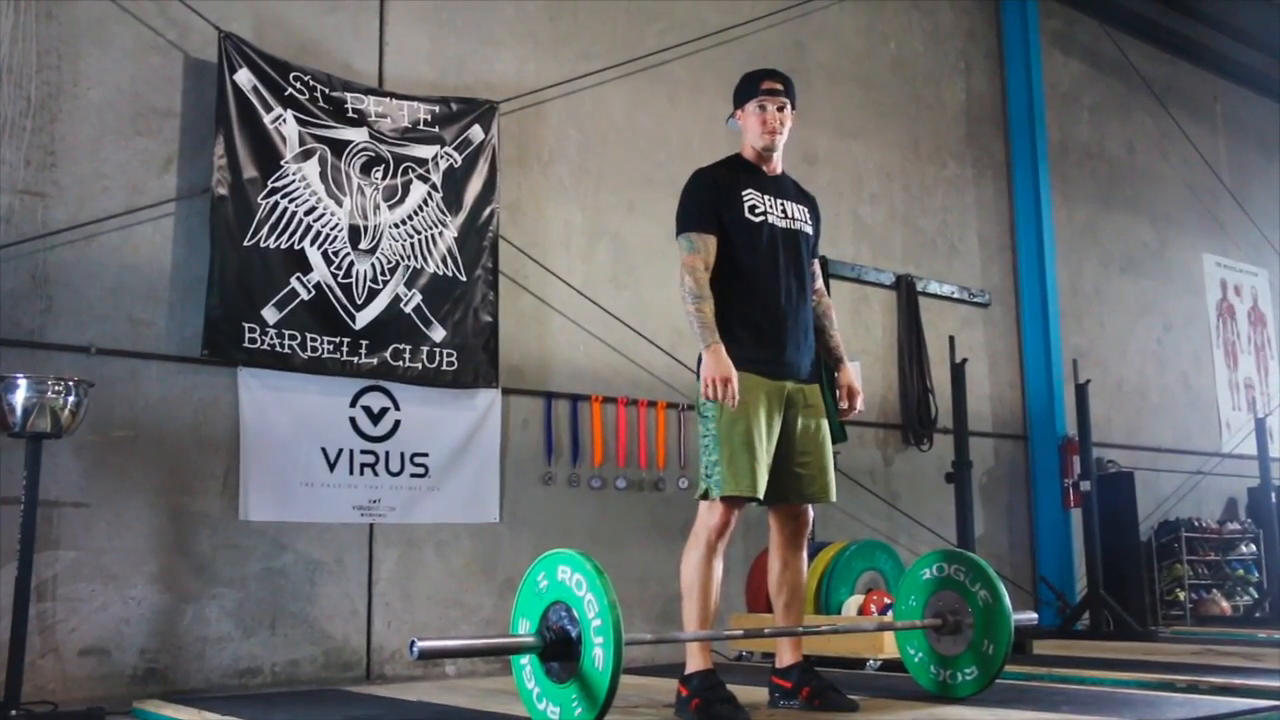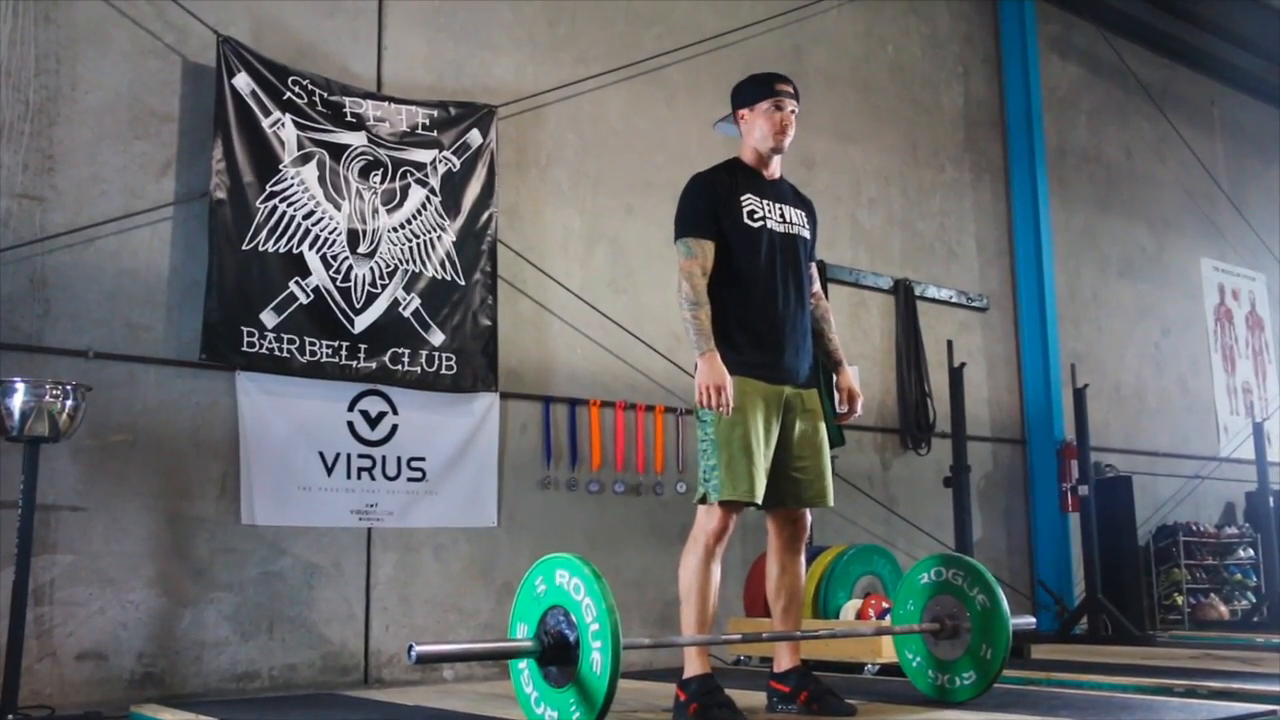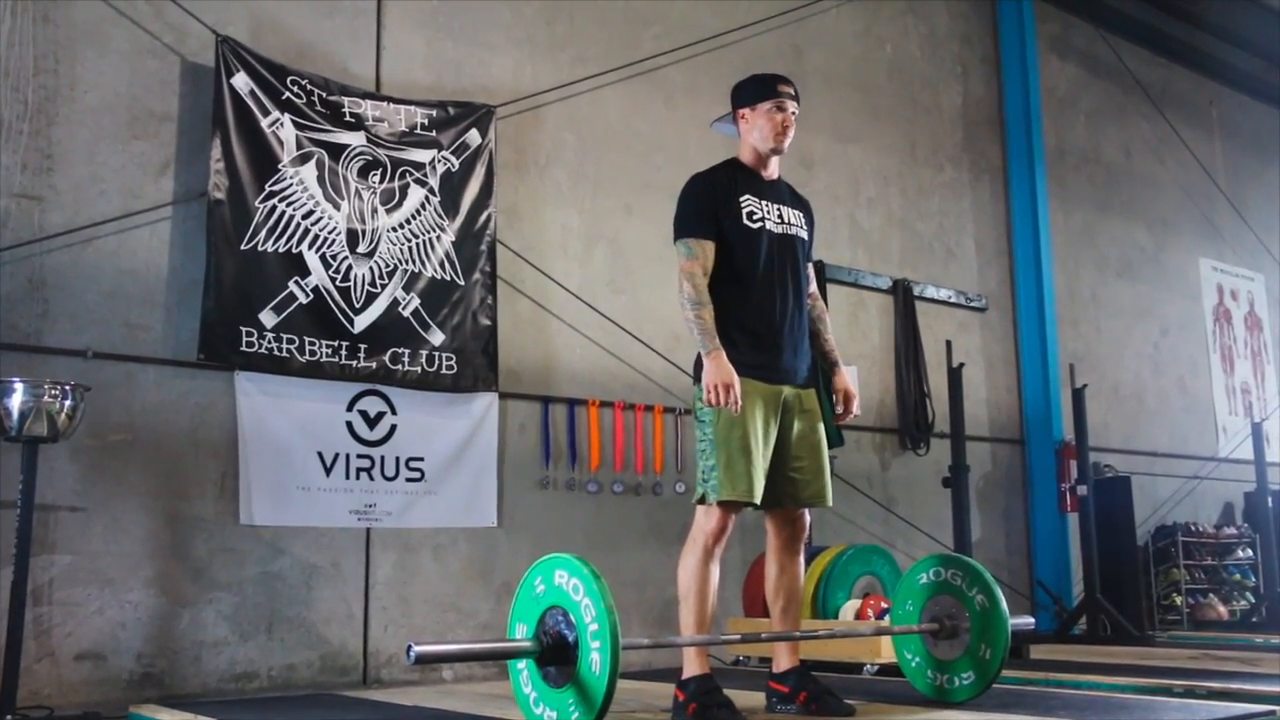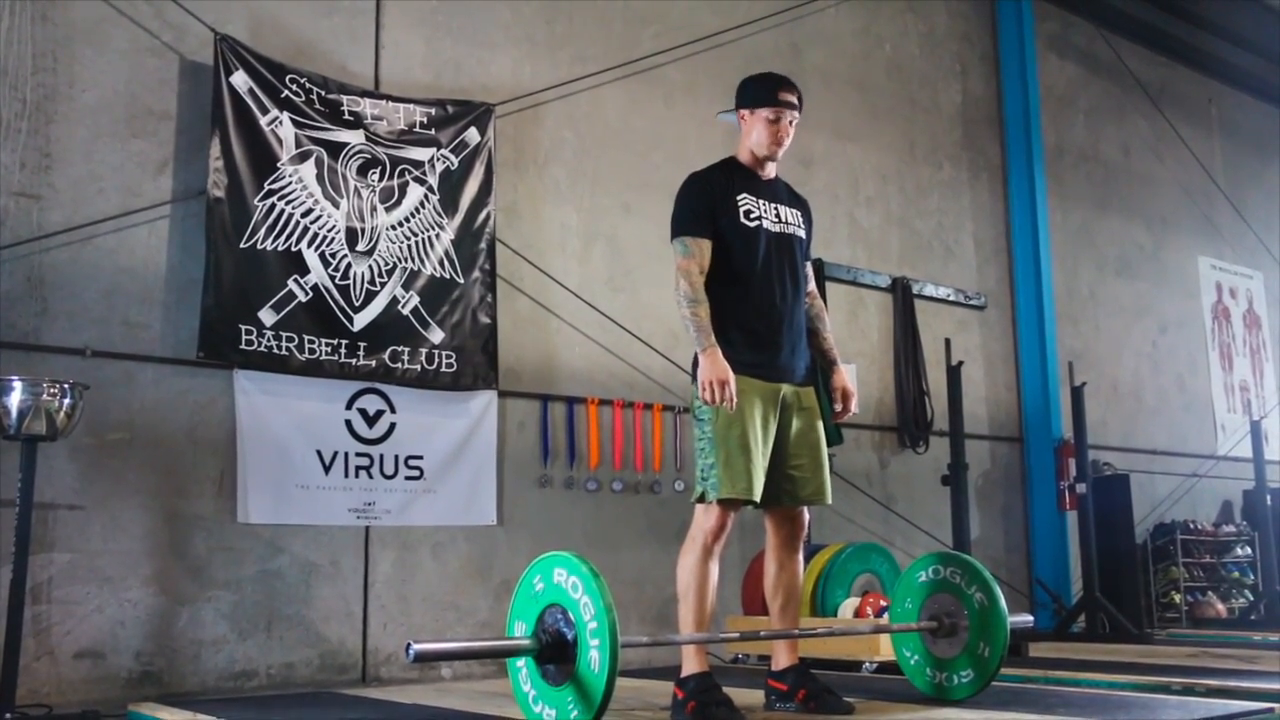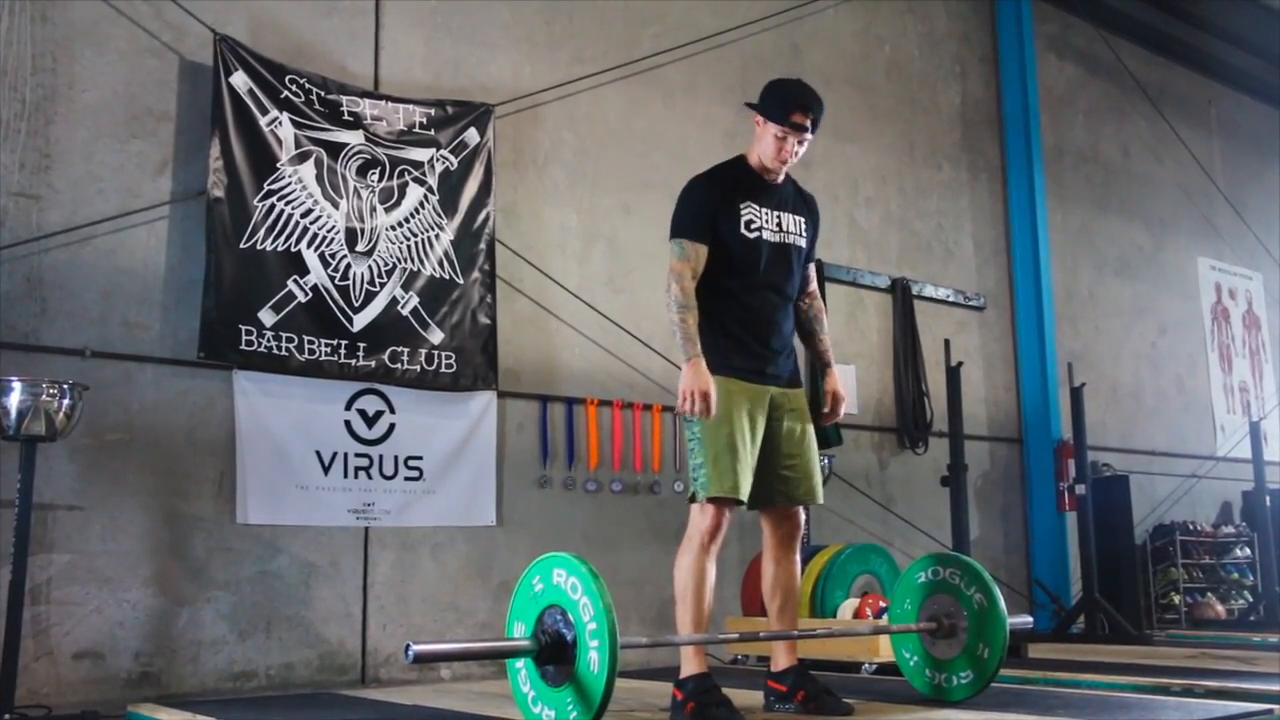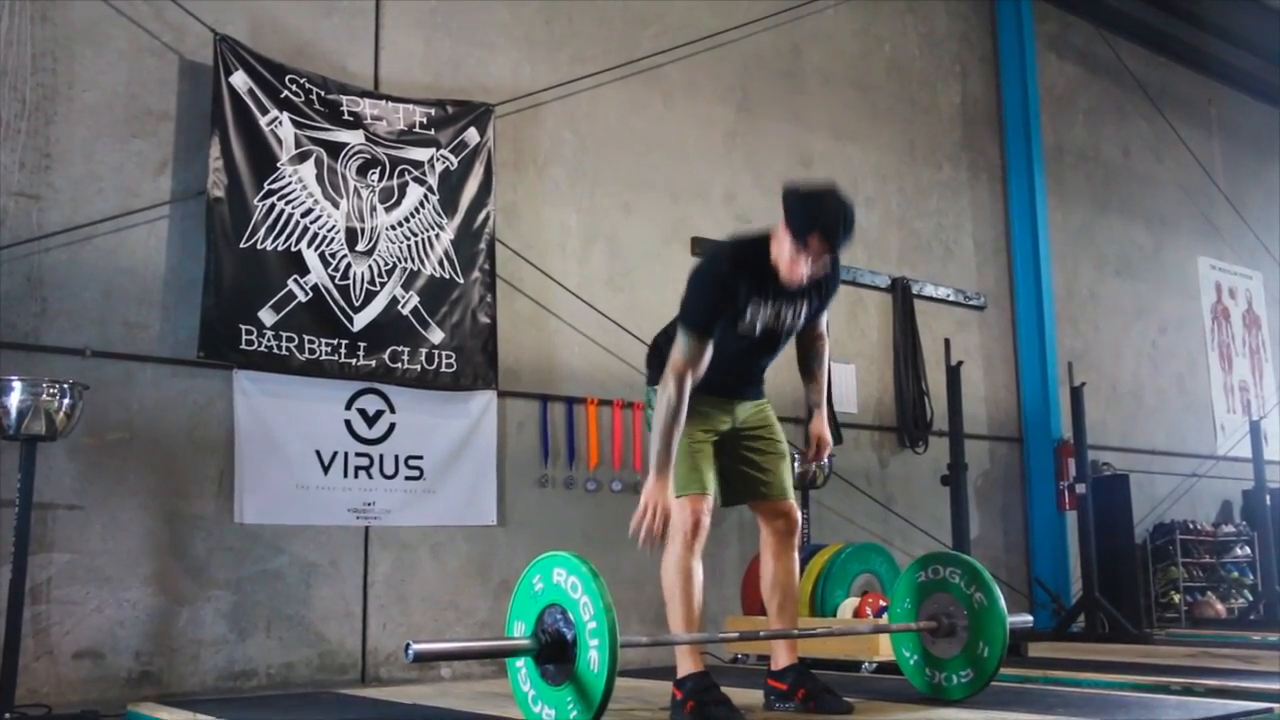
dt=0.3s
person 1, frame 1
left shoulder: (803, 200)
right shoulder: (713, 183)
right elbow: (695, 273)
left wrist: (840, 362)
right wrist: (712, 348)
left hip: (800, 377)
right hip: (741, 371)
left knee: (795, 517)
right knee: (720, 510)
person 1, frame 2
left shoulder: (800, 204)
right shoulder: (711, 188)
right elbow: (692, 279)
left wrist: (839, 366)
right wrist: (708, 355)
left hip: (798, 382)
right hip: (739, 377)
left knee: (793, 523)
right knee: (718, 516)
person 1, frame 3
left shoulder: (797, 204)
right shoulder: (710, 188)
right elbow: (693, 280)
left wrist: (835, 367)
right wrist: (714, 355)
left hip: (796, 382)
right hip: (738, 377)
left knee: (792, 523)
right knee: (716, 517)
person 1, frame 4
left shoulder: (795, 203)
right shoulder: (708, 187)
right elbow: (689, 278)
left wrist: (833, 365)
right wrist: (709, 352)
left hip: (794, 380)
right hip: (736, 376)
left knee: (791, 522)
right knee: (715, 515)
person 1, frame 5
left shoulder: (804, 205)
right shoulder: (712, 190)
right elbow: (682, 278)
left wrist: (829, 370)
right wrist: (693, 366)
left hip: (785, 385)
right hip: (724, 379)
left knee: (788, 523)
right knee: (711, 517)
person 1, frame 6
left shoulder: (821, 276)
right shoulder: (725, 271)
left elbow: (814, 339)
right elbow: (681, 372)
left wrist: (818, 414)
right wrist: (658, 476)
left hip: (746, 399)
right hip: (691, 399)
left knee: (785, 519)
right knee: (691, 516)
left ankle: (785, 674)
